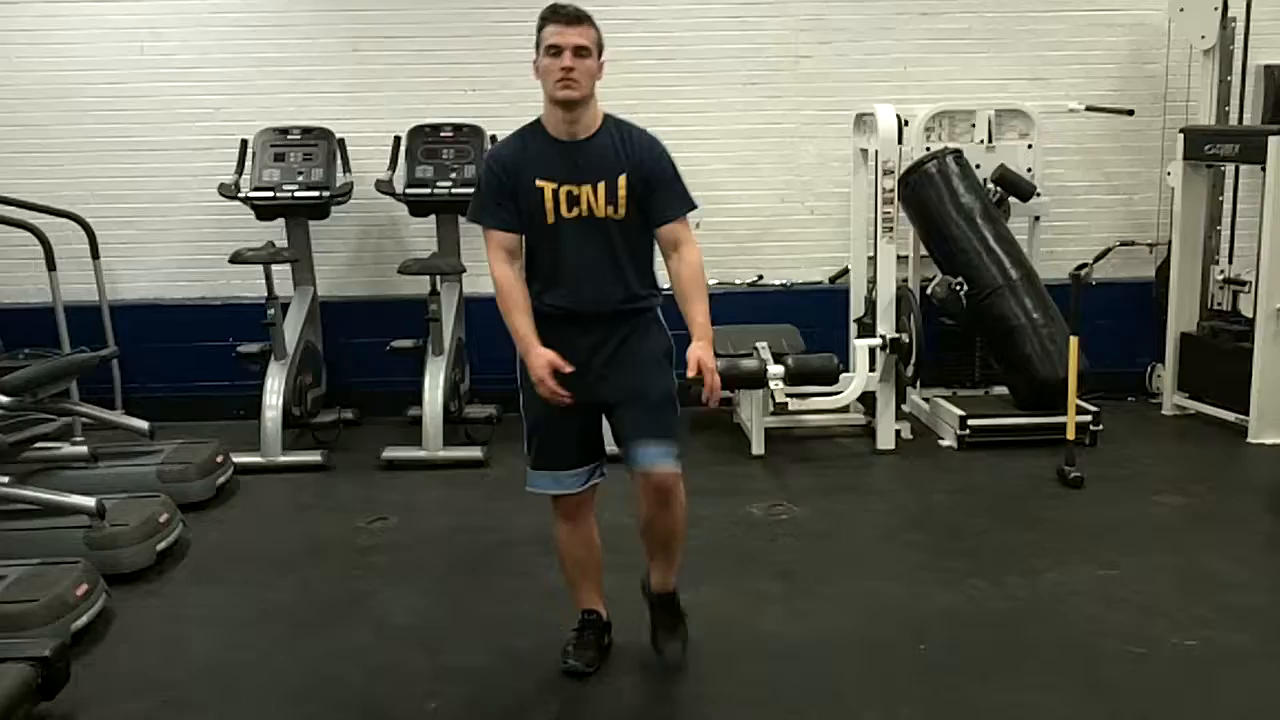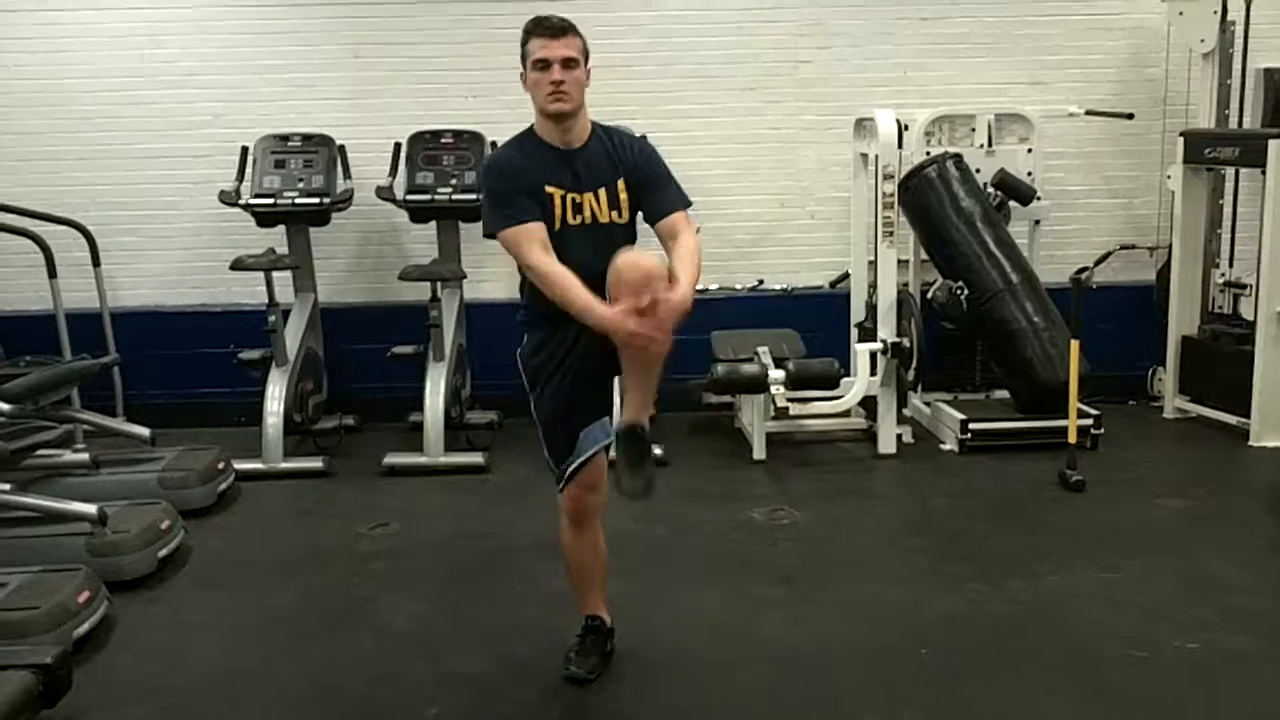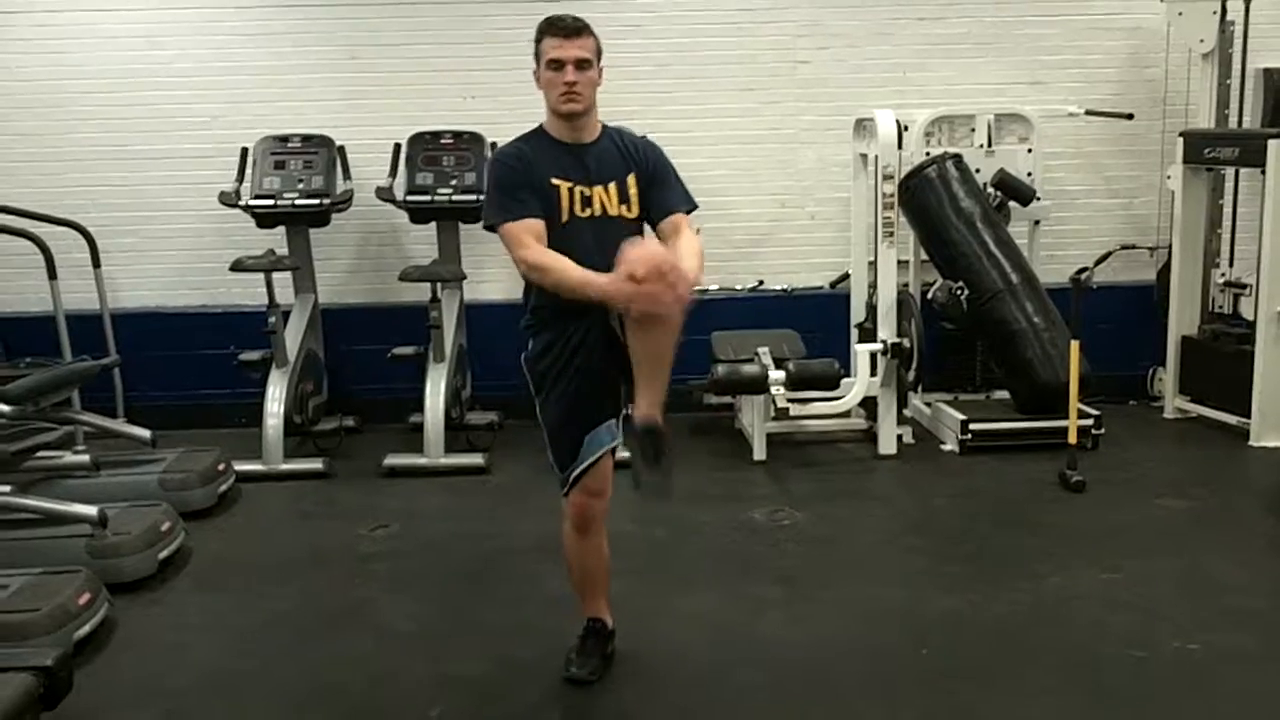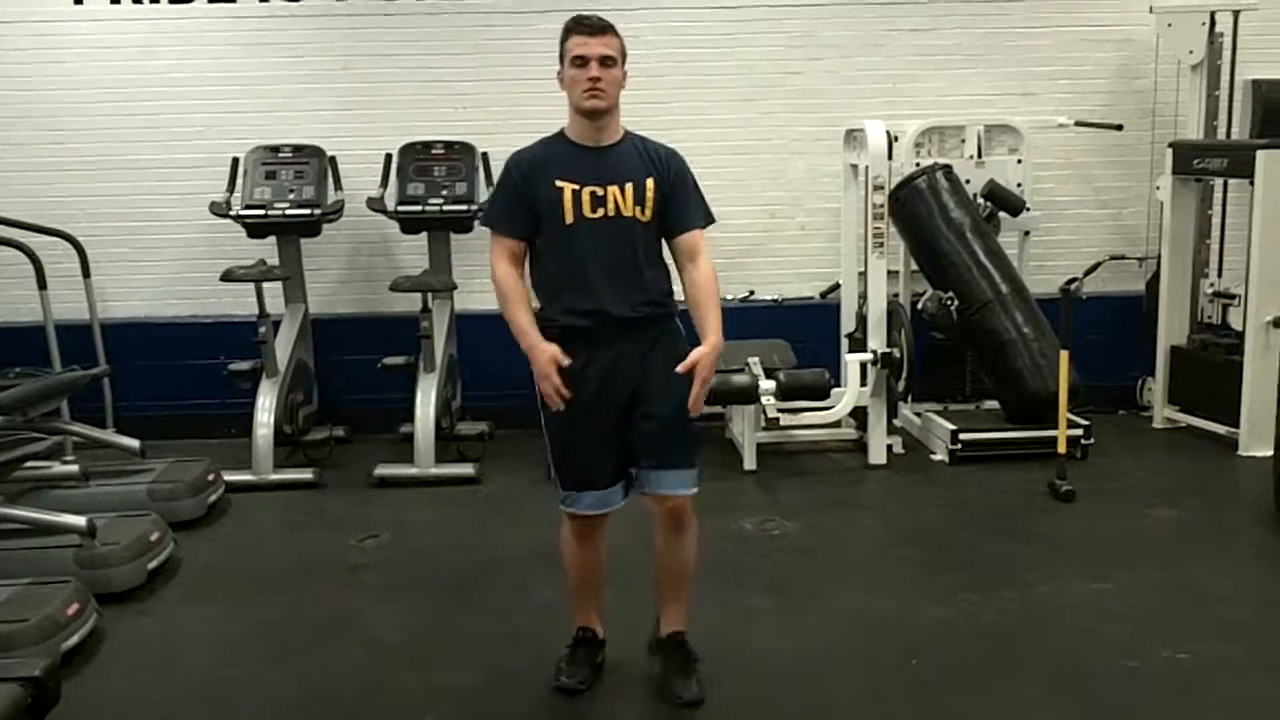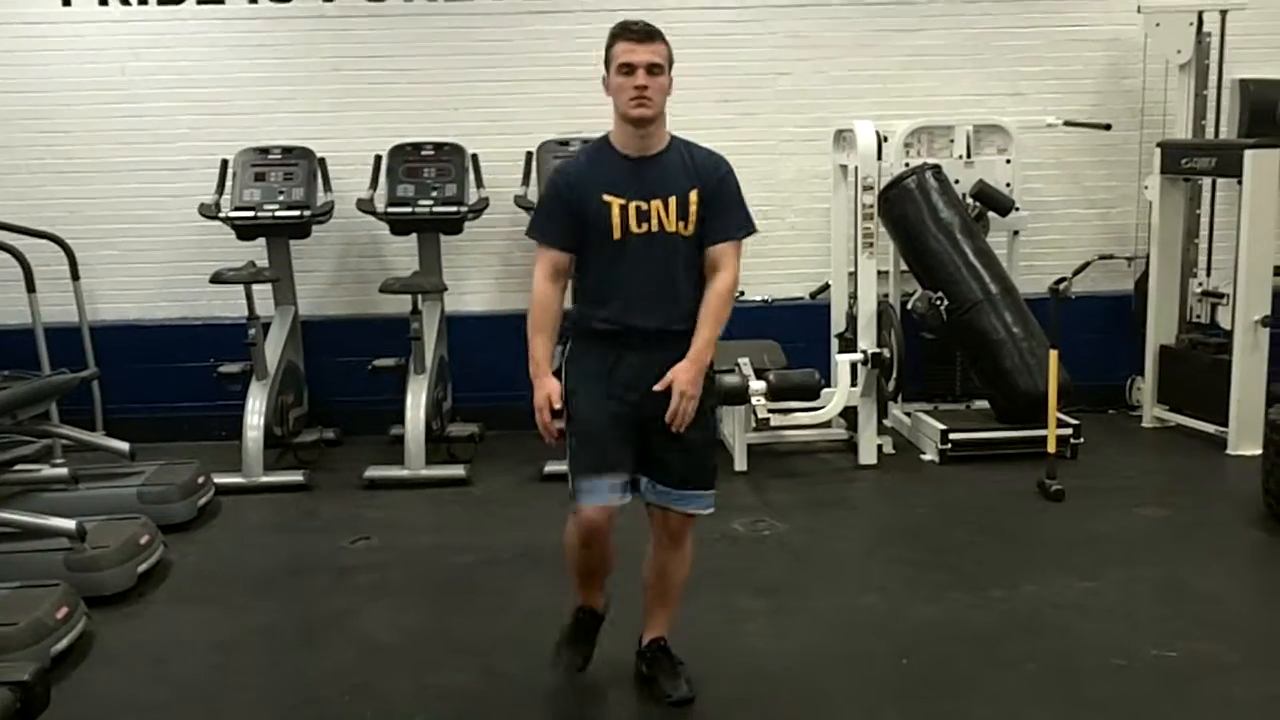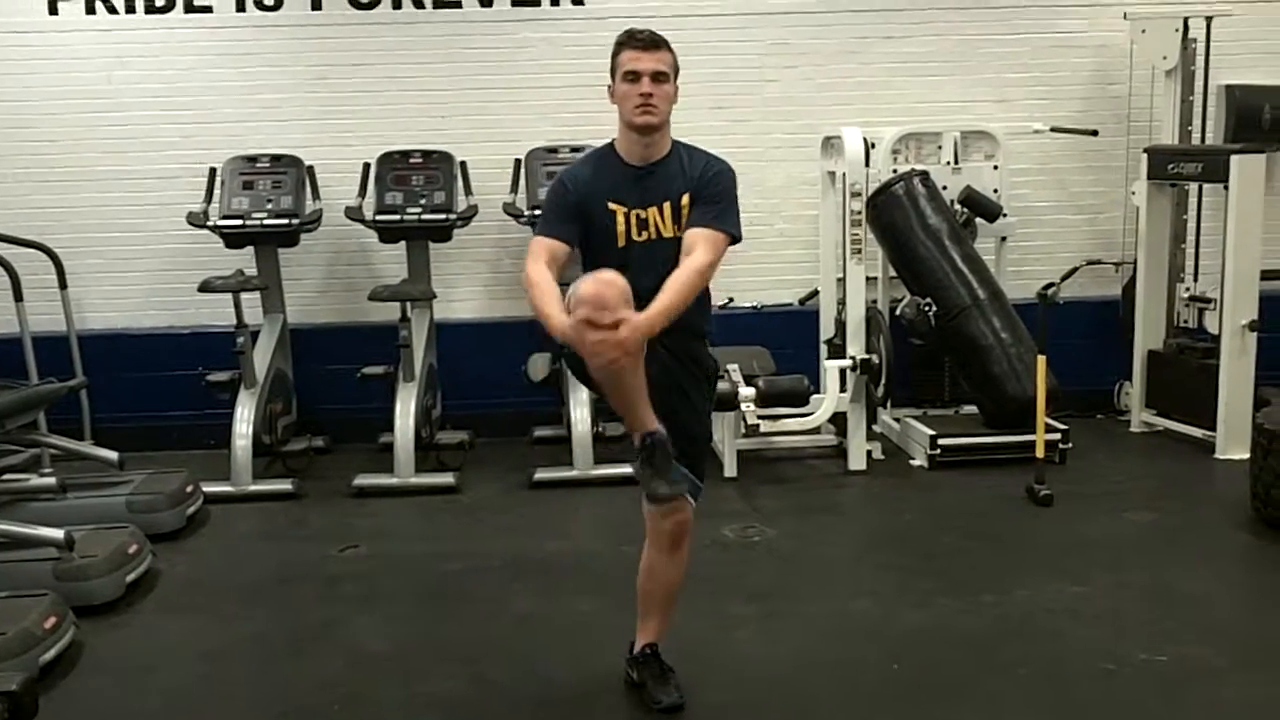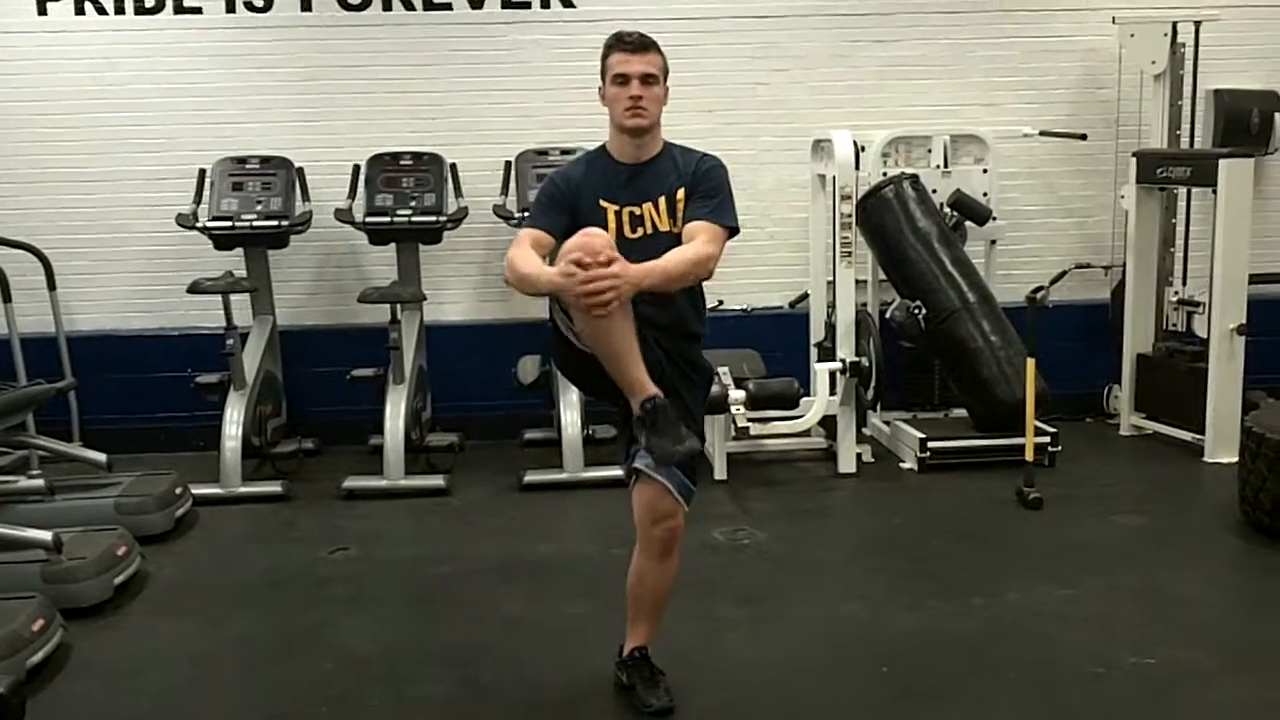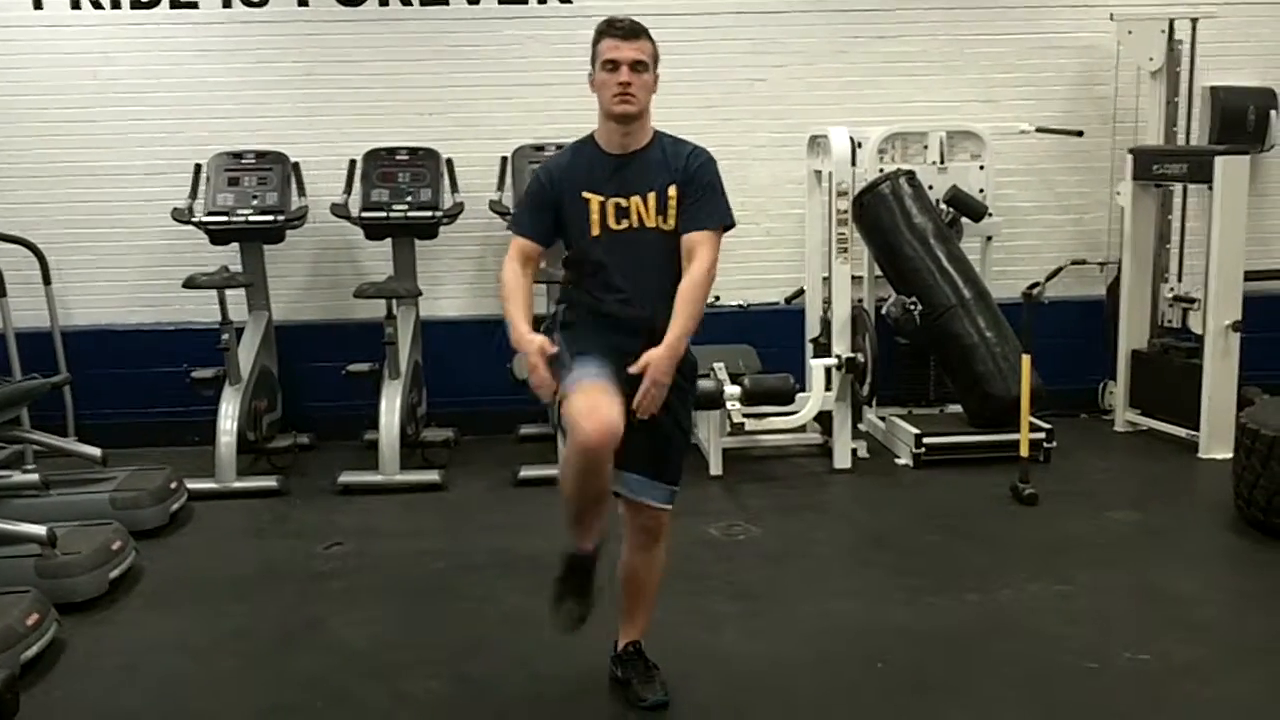
dt=0.4s
person 1, frame 1
left shoulder: (640, 151)
right shoulder: (509, 161)
left elbow: (679, 246)
right elbow: (504, 261)
left wrist: (701, 336)
right wrist: (531, 349)
left hip: (634, 334)
right hip: (553, 345)
left knee: (660, 480)
right knee: (568, 496)
left ankle: (663, 594)
right ankle: (592, 619)
person 1, frame 2
left shoulder: (630, 151)
right shoulder: (507, 167)
left elbow: (682, 236)
right elbow: (538, 263)
left wrist: (682, 291)
right wrist: (604, 317)
left hip: (631, 323)
right hip: (557, 334)
left knee: (637, 266)
right knee: (580, 494)
left ankle: (632, 428)
right ankle: (595, 626)
person 1, frame 3
left shoulder: (640, 154)
right shoulder: (516, 163)
left elbow: (681, 233)
right elbow: (529, 253)
left wrist: (683, 270)
right wrist: (601, 286)
left hip: (632, 314)
right hip: (565, 335)
left knee: (646, 258)
right knee: (585, 497)
left ankle: (648, 426)
right ankle: (597, 627)
person 1, frame 4
left shoulder: (661, 163)
right shoulder: (531, 168)
left elbow: (694, 256)
right elbow: (506, 263)
left wrist: (711, 338)
right wrist: (534, 342)
left hip: (657, 349)
right hip: (575, 358)
left knee: (672, 506)
right knee: (584, 512)
left ankle: (673, 639)
right ankle: (587, 636)
person 1, frame 5
left shoulder: (708, 172)
right shoulder: (575, 176)
left elbow: (723, 274)
right elbow: (549, 276)
left wrist: (694, 364)
right wrist: (541, 370)
left hip: (680, 366)
right hip: (601, 358)
left knee: (675, 518)
right knee: (593, 517)
left ankle: (655, 646)
right ankle: (586, 609)
person 1, frame 6
left shoulder: (708, 174)
right shoulder: (580, 181)
left elbow: (699, 265)
right elbow: (539, 267)
left wrist: (645, 324)
right wrist: (565, 324)
left hip: (680, 353)
right hip: (607, 355)
left knee: (675, 517)
right knee: (602, 288)
left ankle: (645, 653)
right ankle: (651, 436)
person 1, frame 7
left shoulder: (701, 172)
right shoulder: (573, 181)
left elbow: (704, 253)
right elbow: (518, 258)
left wrist: (634, 275)
right wrist: (556, 276)
left hip: (674, 353)
right hip: (595, 348)
left knee: (663, 520)
right knee: (589, 246)
left ankle: (635, 657)
right ankle: (647, 414)
person 1, frame 8
left shoulder: (691, 166)
right shoulder: (560, 173)
left elbow: (700, 262)
right elbow: (519, 261)
left wrist: (670, 349)
right wrist: (522, 333)
left hip: (660, 359)
right hip: (587, 339)
left knee: (650, 516)
right knee: (595, 431)
left ankle: (629, 651)
right ankle: (581, 551)
